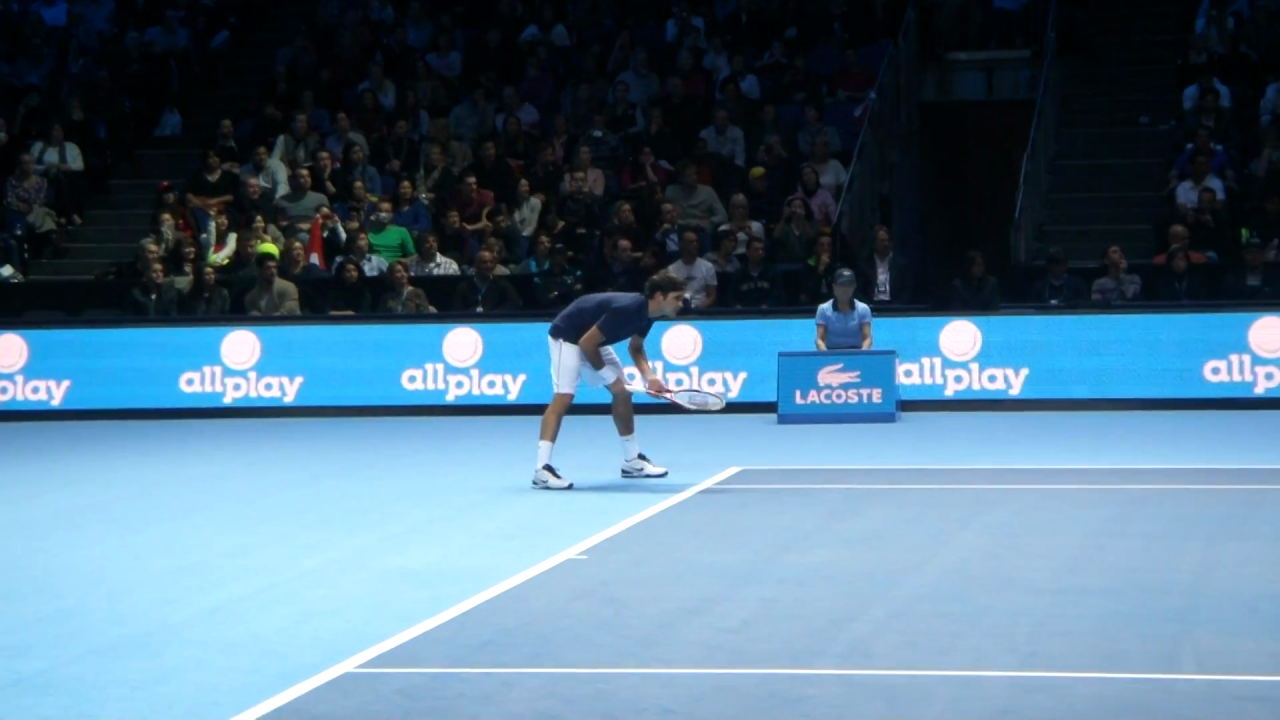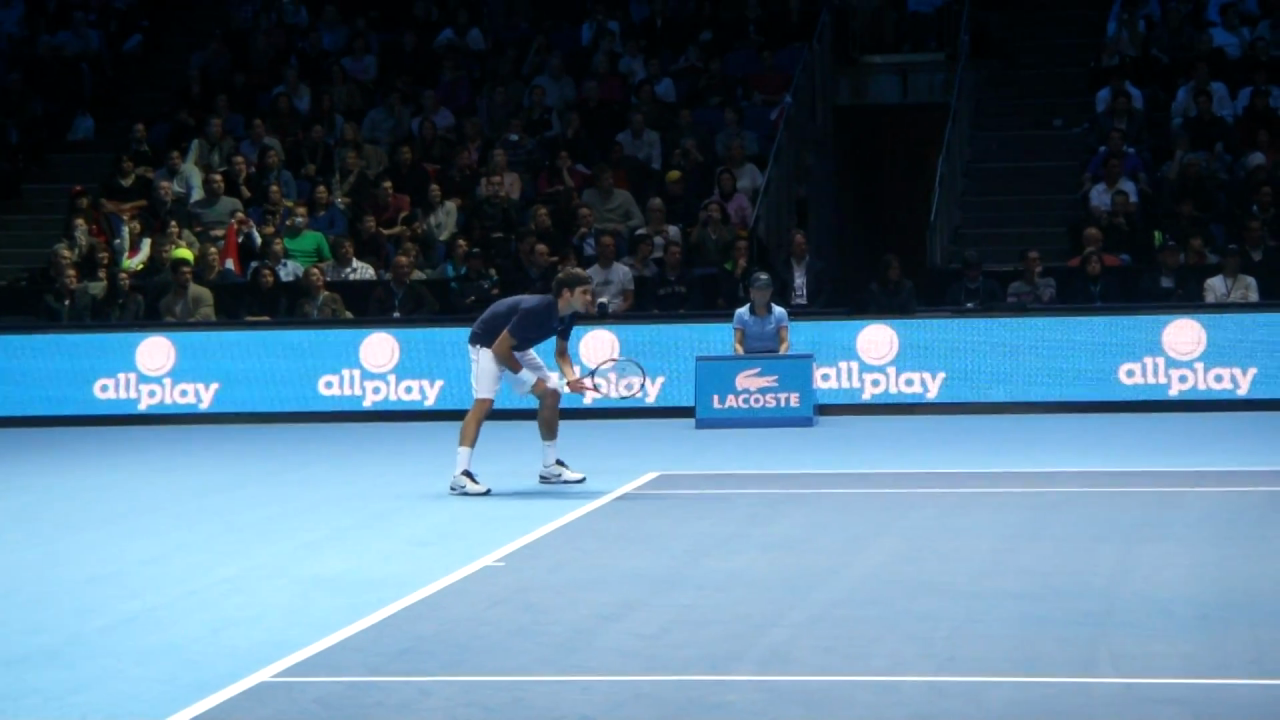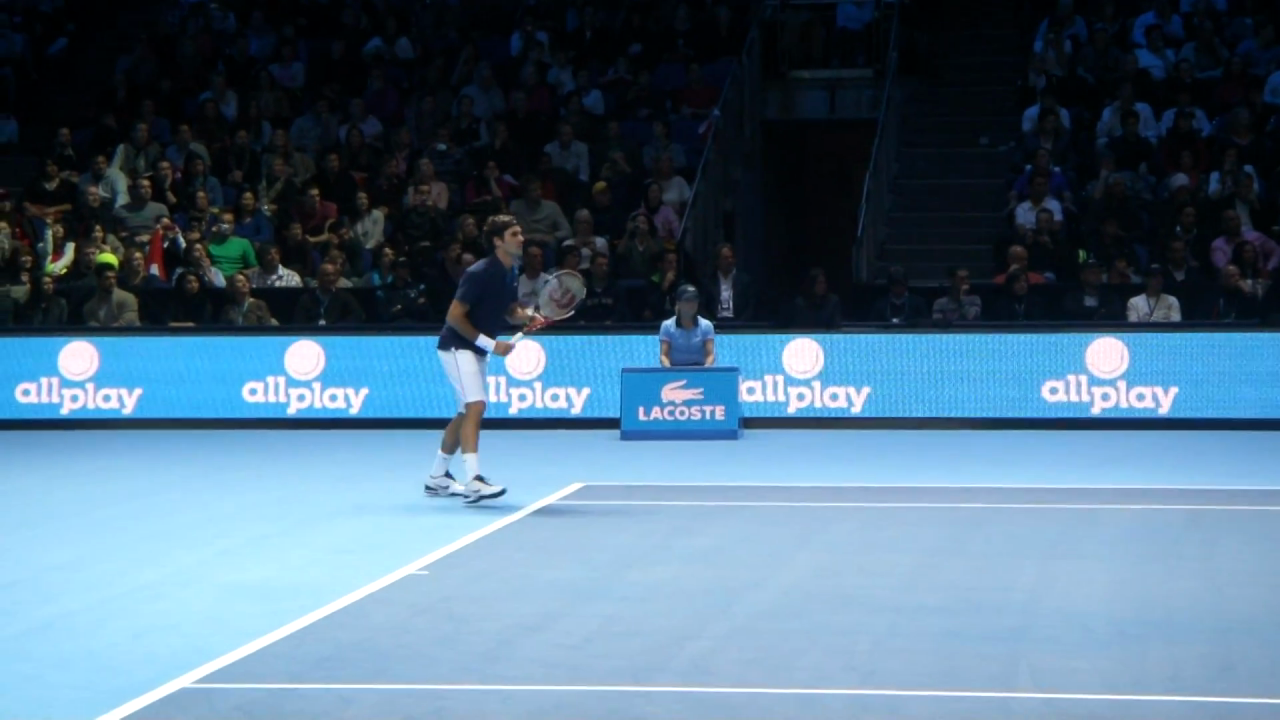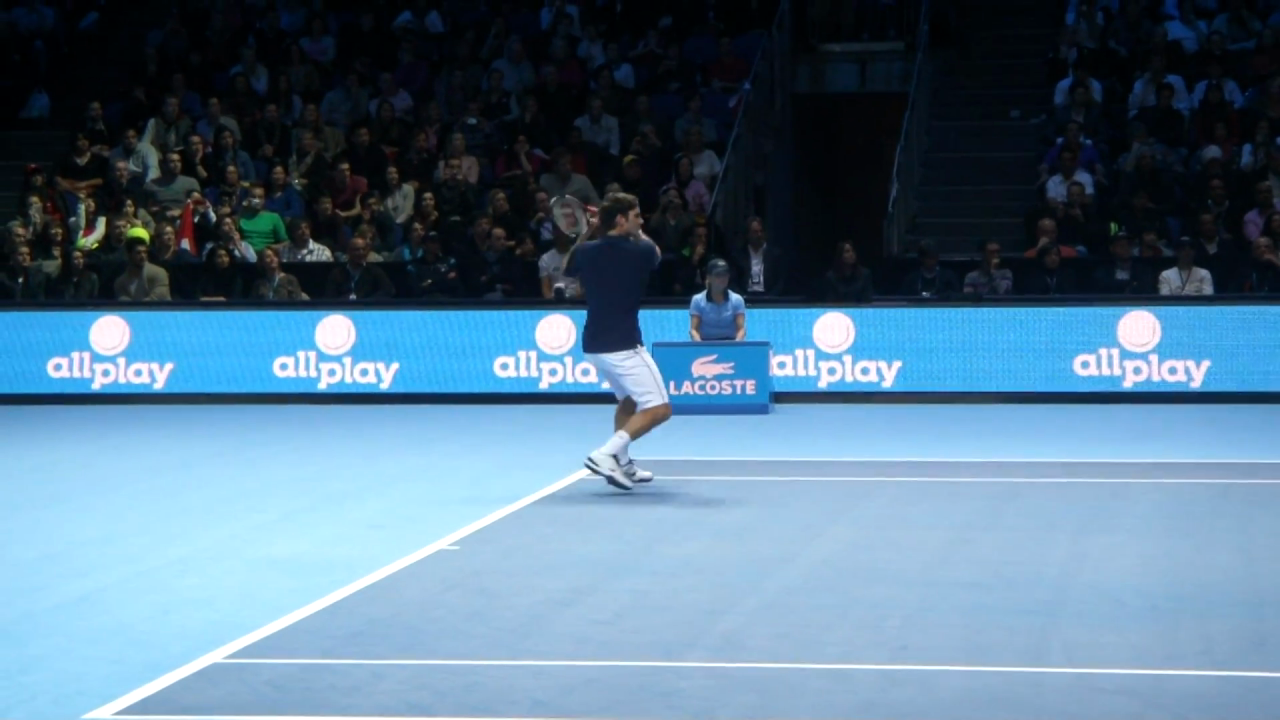
dt=1s
person 1, frame 1
left shoulder: (647, 313)
right shoulder: (626, 309)
left elbow: (635, 348)
right elbow: (586, 343)
left wrist: (649, 376)
right wrist: (611, 377)
left hip: (594, 342)
right hip: (567, 336)
left knee: (623, 392)
right knee: (564, 397)
left ankle: (632, 461)
right ankle: (542, 469)
person 1, frame 2
left shoulder: (568, 315)
right shoulder: (534, 310)
left elbow: (561, 352)
right elbow: (499, 349)
left wrist: (571, 378)
right wrist: (531, 380)
left hip: (517, 347)
right hip: (488, 344)
left knee: (551, 394)
right knee: (484, 403)
left ankle: (550, 467)
right ankle: (461, 475)
person 1, frame 3
left shoulder: (510, 273)
right shoulder: (479, 273)
left elbow: (511, 313)
right elbow: (454, 317)
left wrist: (527, 317)
right wrist: (489, 343)
left hip: (477, 350)
right hip: (457, 347)
left knee: (467, 413)
right knee: (476, 406)
left ankle: (437, 478)
right ankle: (472, 481)
person 1, frame 4
left shoulder: (586, 250)
right shoulder: (642, 250)
left elbow: (568, 272)
right elbow: (656, 255)
left wrist: (587, 232)
right wrist: (636, 233)
left hip: (593, 346)
right hip: (624, 346)
left knee: (629, 399)
right knee: (659, 409)
left ankle: (620, 464)
right ankle: (606, 454)
